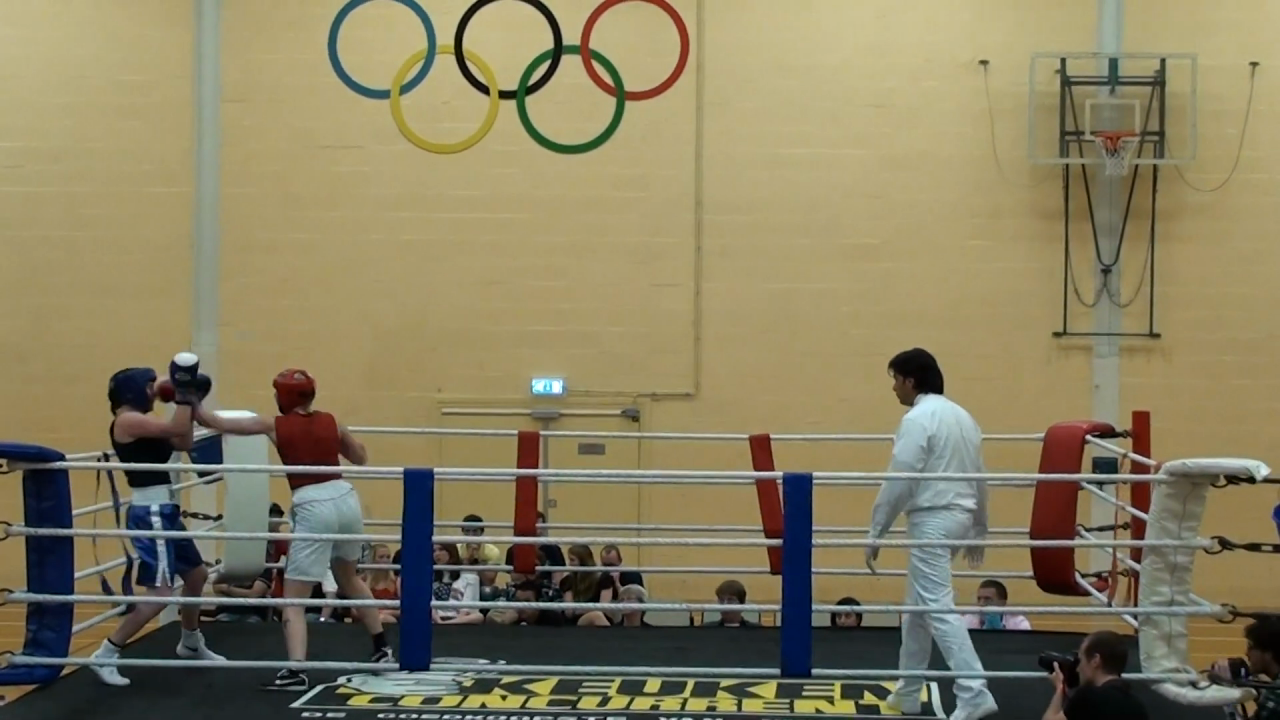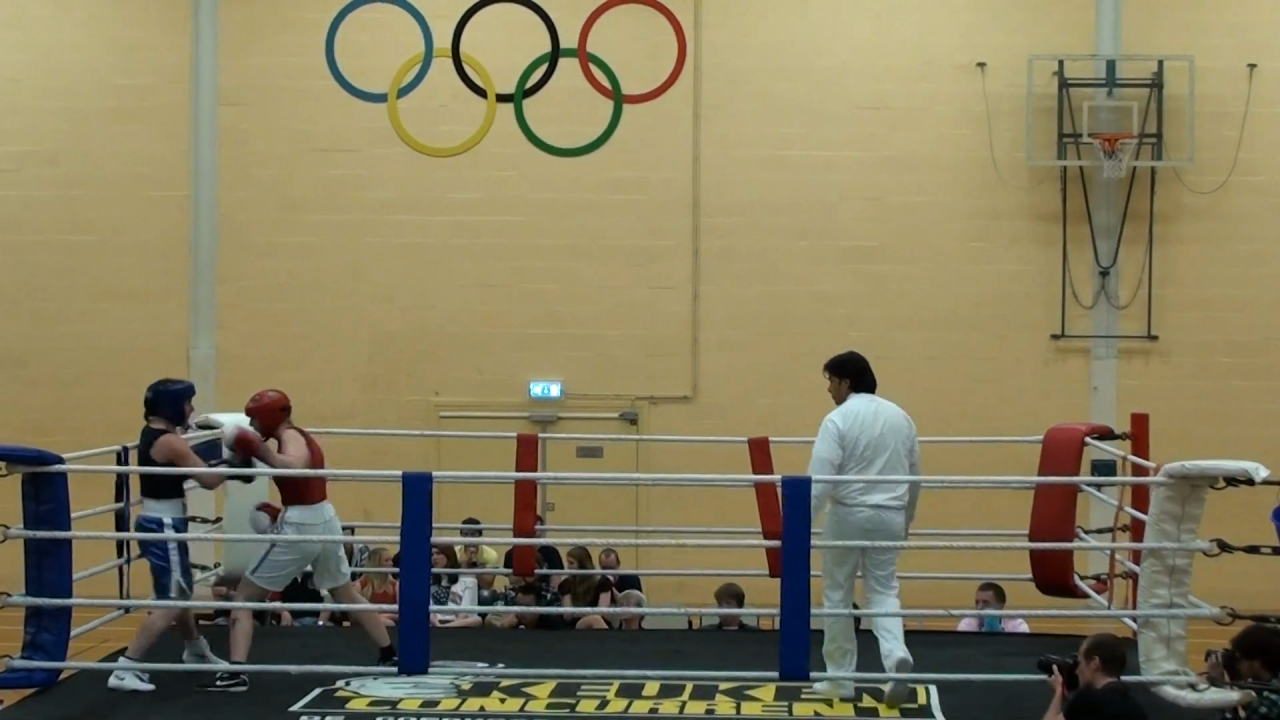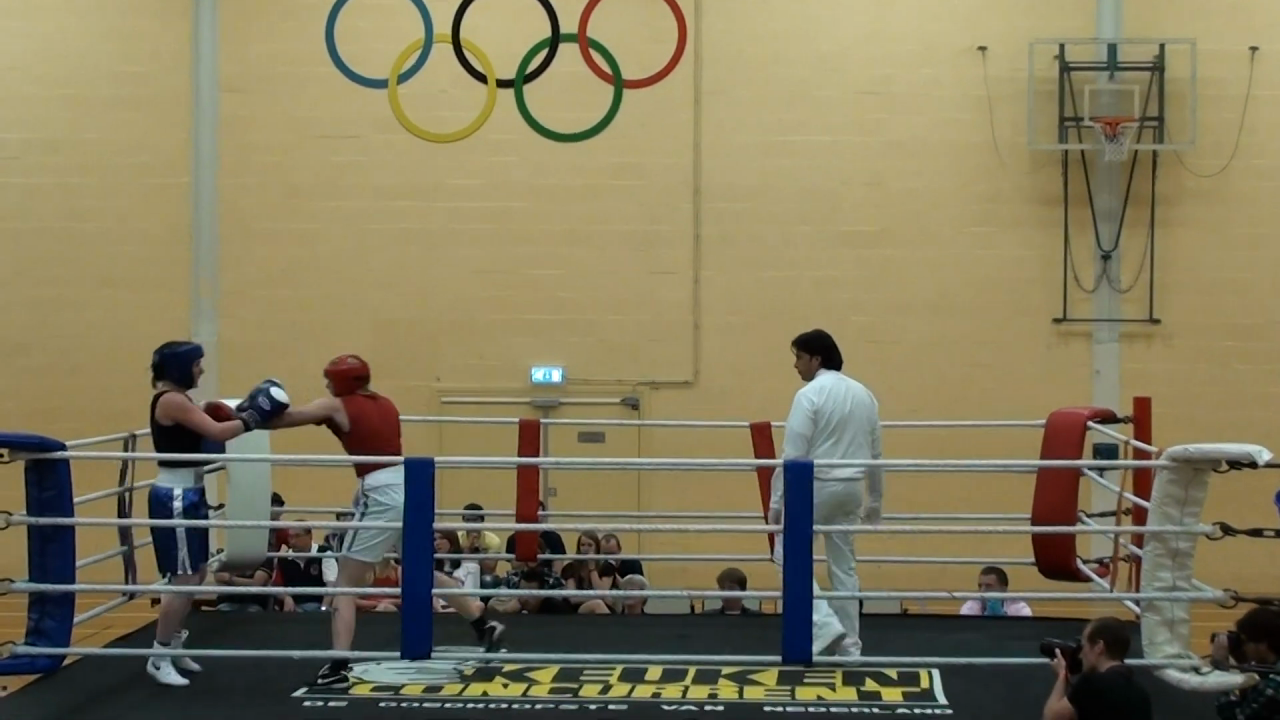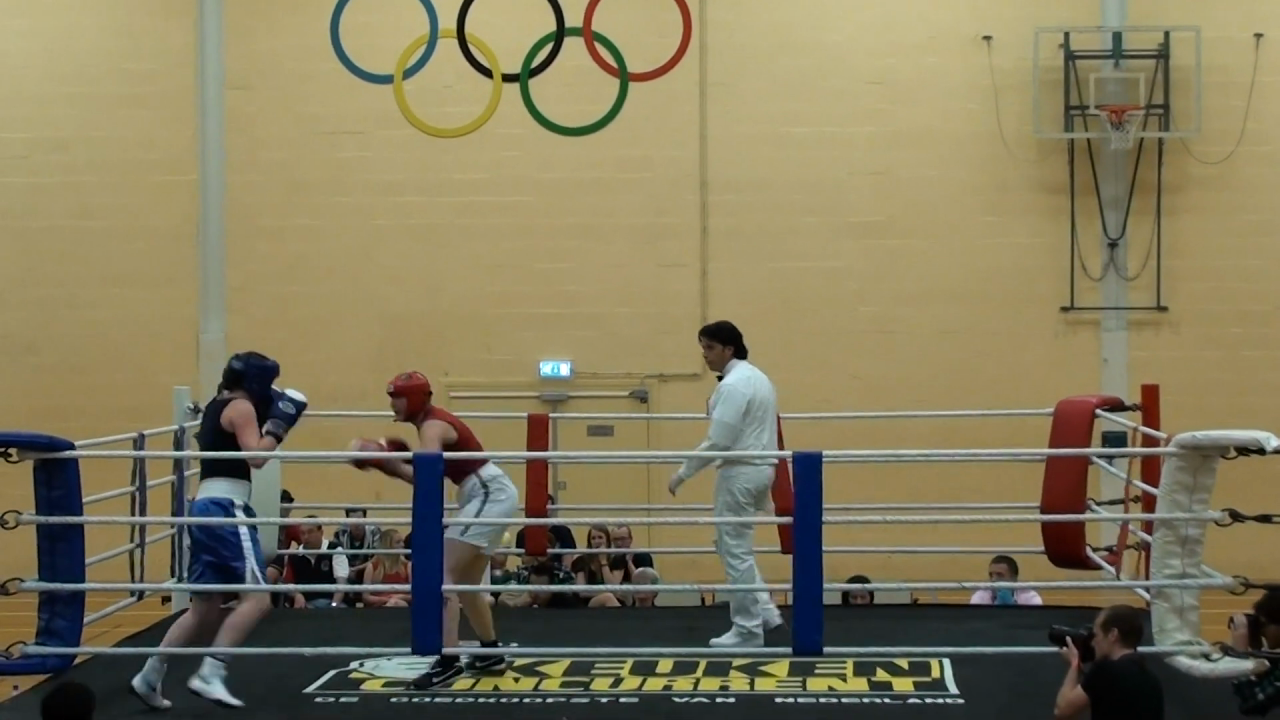
dt=0.7s
person 1, frame 1
left shoulder: (916, 419)
right shoulder: (962, 417)
left elbow: (896, 483)
right elbow: (978, 480)
left wrist: (876, 533)
right wrist: (980, 530)
left hip: (931, 520)
right hip: (960, 519)
left knee: (937, 609)
right knee: (922, 601)
person 1, frame 2
left shoulder: (838, 420)
right shoulder: (900, 417)
left elbow: (819, 479)
right elbow: (914, 477)
right wrist: (905, 520)
left hip: (848, 516)
right hip: (889, 516)
left knee: (838, 595)
right knee: (884, 593)
left ankle: (840, 679)
right ankle: (897, 656)
person 1, frame 3
left shoulder: (809, 394)
right shoulder: (864, 395)
left elbow: (794, 453)
right elbow: (874, 452)
left wrist: (777, 499)
right wrist: (875, 499)
left hip: (815, 487)
right hip: (850, 488)
right knee: (843, 567)
left ankle: (825, 628)
right ankle: (849, 647)
person 1, frame 4
left shoulder: (734, 384)
right shoulder: (758, 378)
left elbow: (719, 441)
left wrist: (683, 473)
left hip: (741, 472)
right hip: (761, 470)
left knee: (736, 551)
right knee: (736, 545)
left ankle: (747, 630)
right ankle: (763, 611)
person 2, frame 1
left shoulder: (142, 423)
right shoulder: (128, 421)
left elbow: (181, 442)
right elbow: (174, 429)
left wrist: (189, 399)
right wrist: (184, 395)
left hip: (163, 511)
right hip: (150, 515)
left knee: (196, 576)
right knee: (159, 594)
left ankle: (193, 644)
right ankle: (105, 656)
person 2, frame 2
left shoulder: (152, 432)
right shoulder: (169, 440)
right elbow: (208, 480)
left hip: (159, 522)
right hip: (162, 526)
left knee: (182, 592)
right knee: (171, 603)
left ankle: (197, 651)
right ankle: (124, 669)
person 2, frame 3
left shoulder: (178, 401)
right shoulder: (171, 401)
left elbow: (213, 428)
right elbow: (219, 433)
left wrist: (237, 414)
right wrist: (255, 414)
left hip: (183, 495)
right hip: (174, 498)
left knee: (188, 577)
right knee: (186, 582)
left ankle: (172, 645)
right ankle: (160, 659)
person 2, frame 4
left shoulder: (217, 407)
right shoulder: (241, 408)
right elbow: (256, 457)
left wrist: (266, 421)
right wrist: (279, 425)
left hip: (205, 507)
right hip: (225, 511)
left knee: (204, 606)
right knee: (258, 599)
left ankle: (150, 677)
right ankle: (209, 673)
person 3, frame 1
left shoulder: (274, 424)
right shoulder: (330, 421)
left elbow: (221, 425)
right elbow: (360, 459)
left hip: (312, 510)
right hip: (346, 501)
left knee: (294, 600)
right knee: (348, 577)
left ankle: (296, 672)
right ankle: (381, 647)
person 3, frame 2
left shoulder: (290, 437)
right shoulder: (298, 439)
left elbow: (295, 466)
left wrist: (261, 451)
left hip: (299, 529)
right hip: (326, 524)
left knee: (243, 598)
right knee: (348, 596)
left ankle: (236, 672)
right ankle: (390, 655)
person 3, frame 3
left shoulder: (336, 405)
right shoulder: (385, 405)
left elbow: (287, 419)
left hip: (381, 496)
left knee: (346, 586)
left ankle: (338, 668)
right ankle: (485, 626)
person 3, frame 4
left shoulder: (431, 427)
right shoulder: (429, 420)
left wrist: (386, 462)
right wrist: (405, 456)
left hip: (492, 492)
right hip: (485, 492)
left knee: (442, 572)
right knee: (466, 584)
left ankle: (448, 663)
right ankle: (492, 652)
